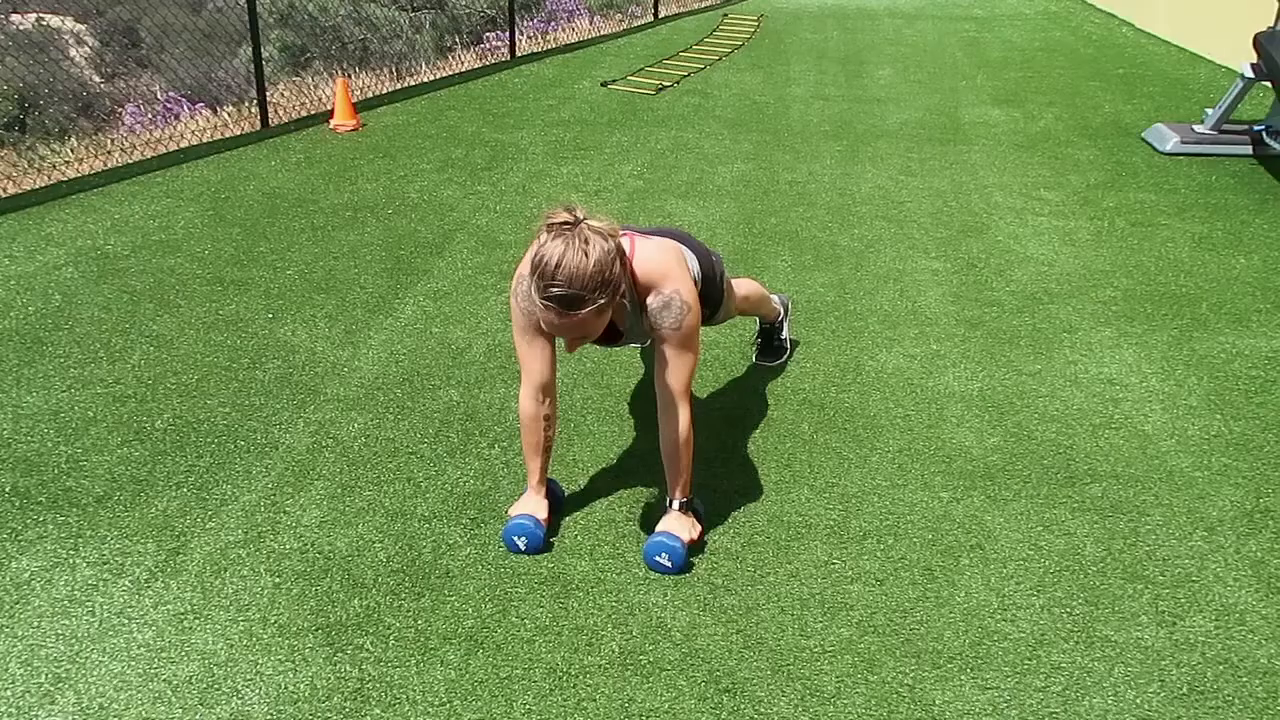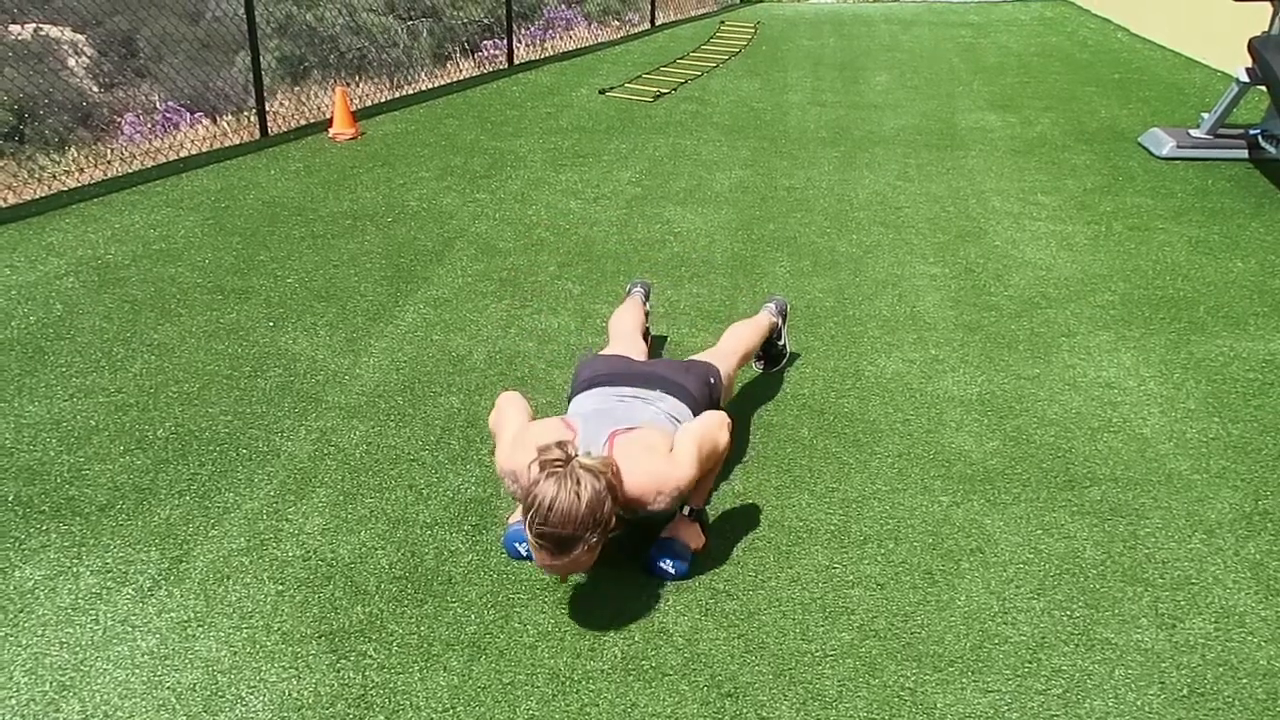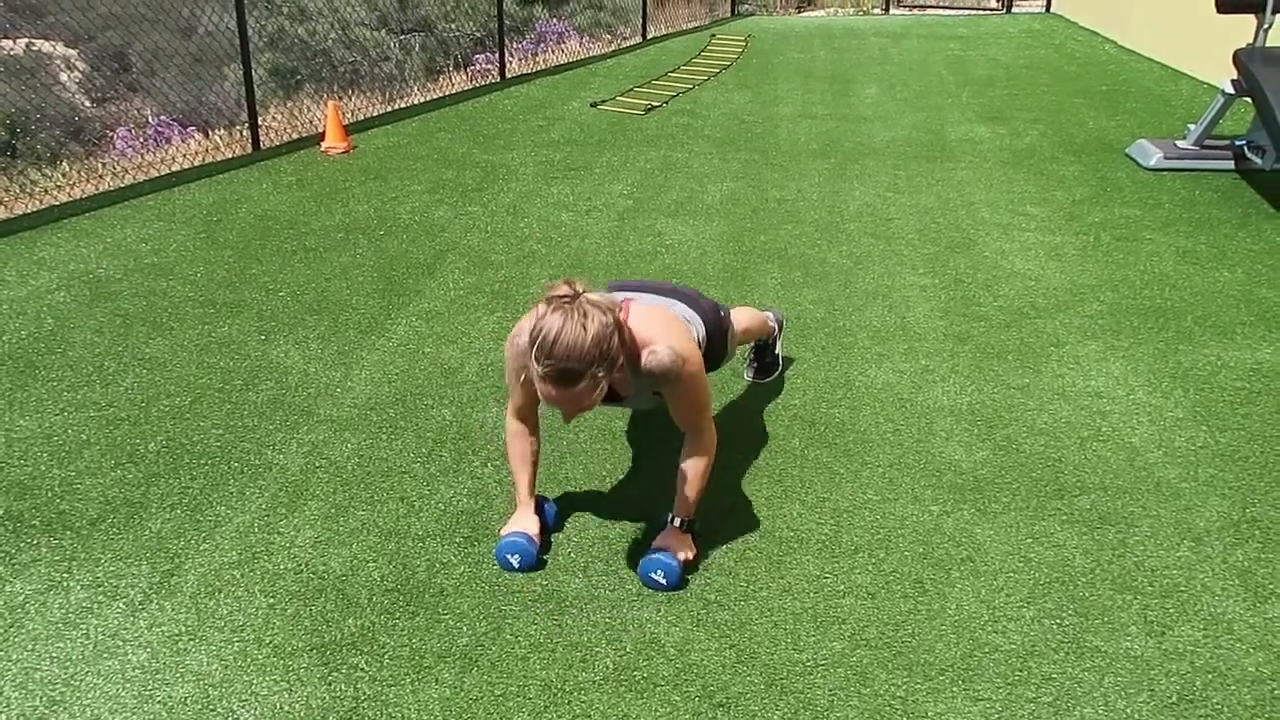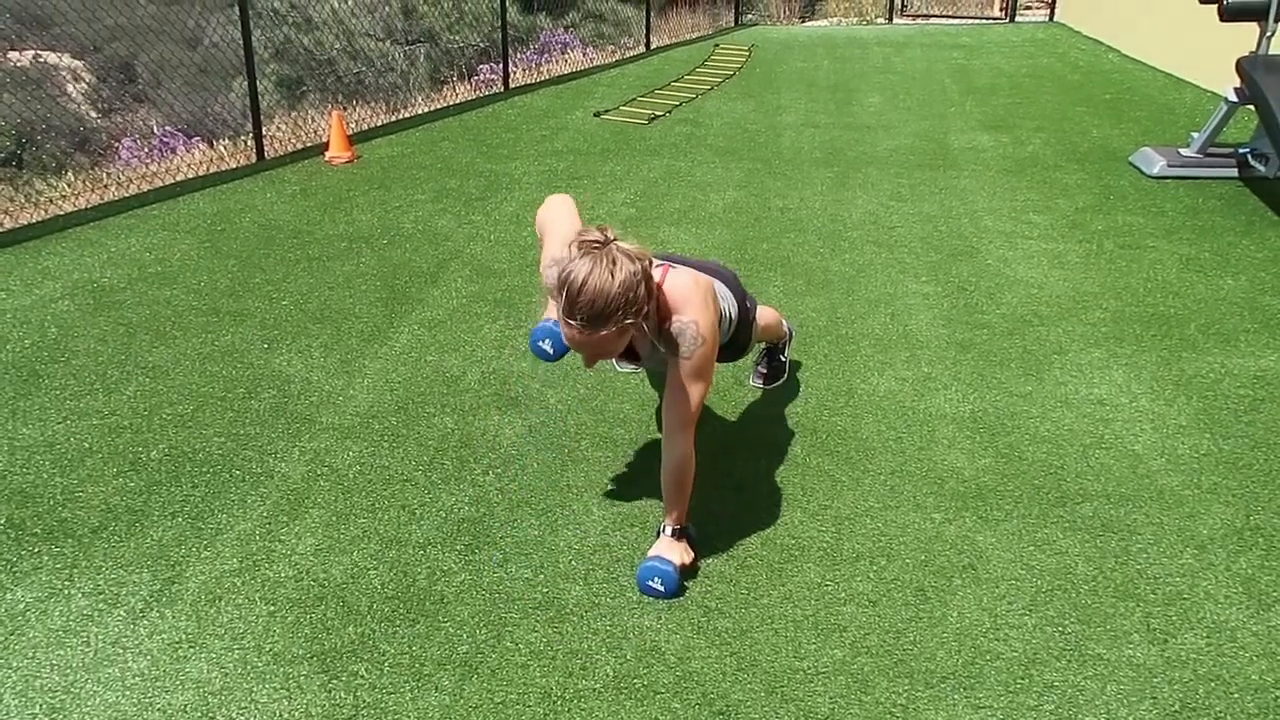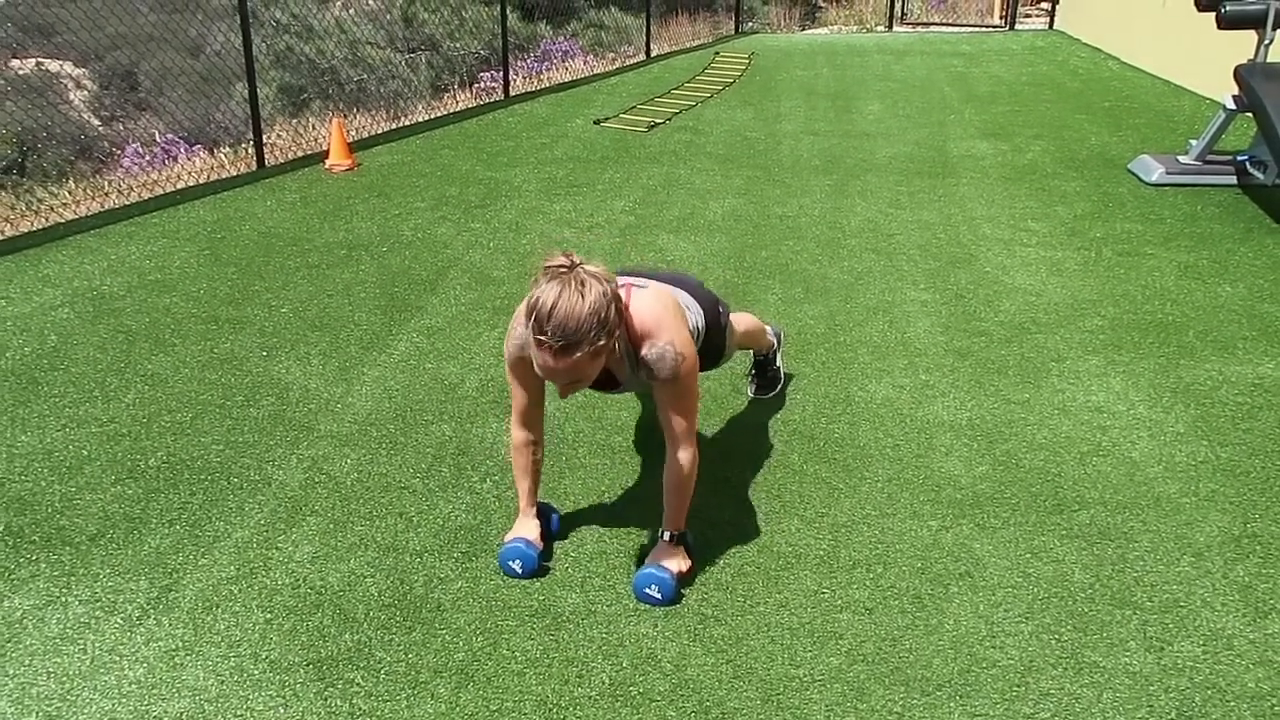
dt=1s
person 1, frame 1
left shoulder: (668, 292)
right shoulder: (532, 281)
left elbow: (675, 408)
right elbow: (536, 395)
left wrist: (679, 507)
right wrist: (535, 491)
left hip: (694, 271)
left knee: (736, 298)
left ankle: (774, 309)
right ankle: (645, 331)
person 1, frame 2
left shoulder: (660, 485)
right shoulder: (521, 467)
left elbow: (719, 425)
right elbow: (506, 404)
left wrist: (692, 515)
left hip: (677, 394)
right hip: (602, 383)
left knee: (726, 354)
right knee: (625, 343)
left ankle: (770, 317)
right ankle: (638, 297)
person 1, frame 3
left shoulder: (666, 354)
right shoulder: (528, 340)
left elbow: (701, 440)
right elbow: (519, 421)
left wrist: (680, 526)
right wrist: (525, 509)
left hip: (690, 314)
left knee: (732, 327)
left ankle: (768, 324)
person 1, frame 4
left shoulder: (689, 322)
right shoulder: (565, 276)
left elbow: (678, 436)
right elbow: (557, 204)
left wrist: (674, 532)
left hip: (723, 314)
left knee: (754, 323)
left ankle: (777, 334)
person 1, frame 5
left shoulder: (660, 341)
right shoulder: (527, 330)
left elbow: (682, 447)
right elbow: (526, 427)
left wrist: (673, 538)
right wrist: (527, 513)
left hip: (688, 302)
left knee: (736, 329)
left ankle: (768, 345)
